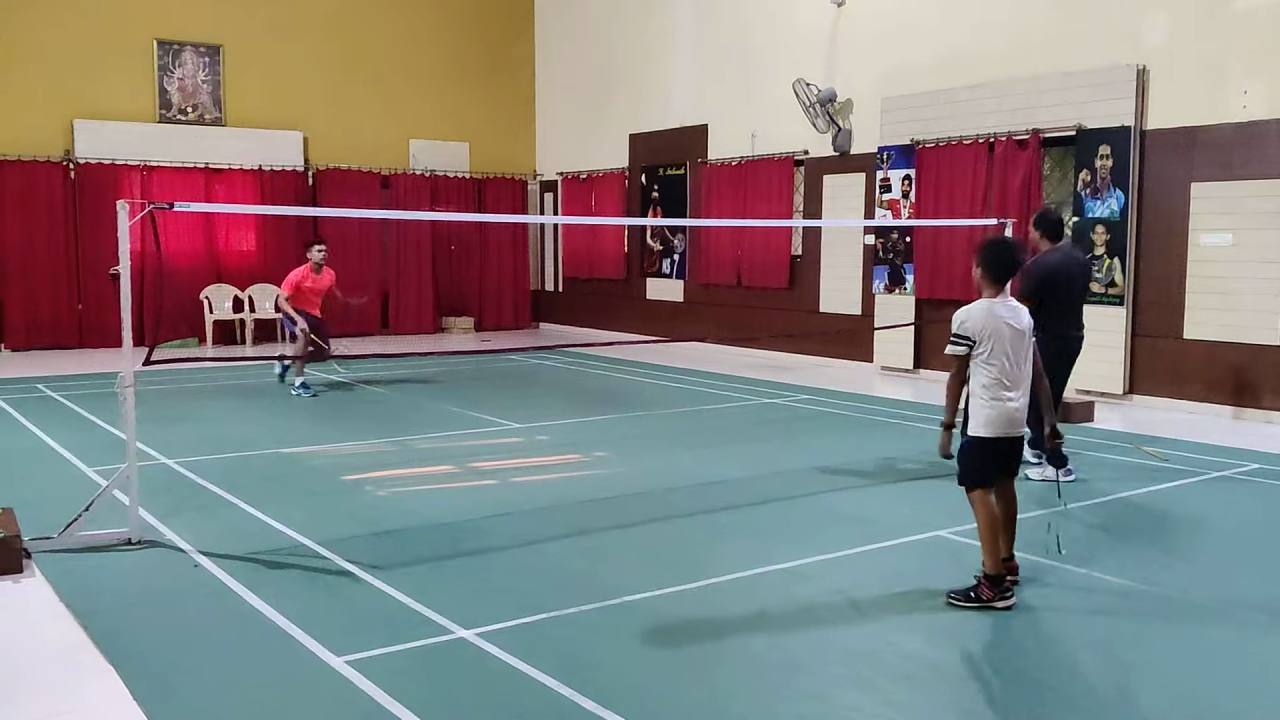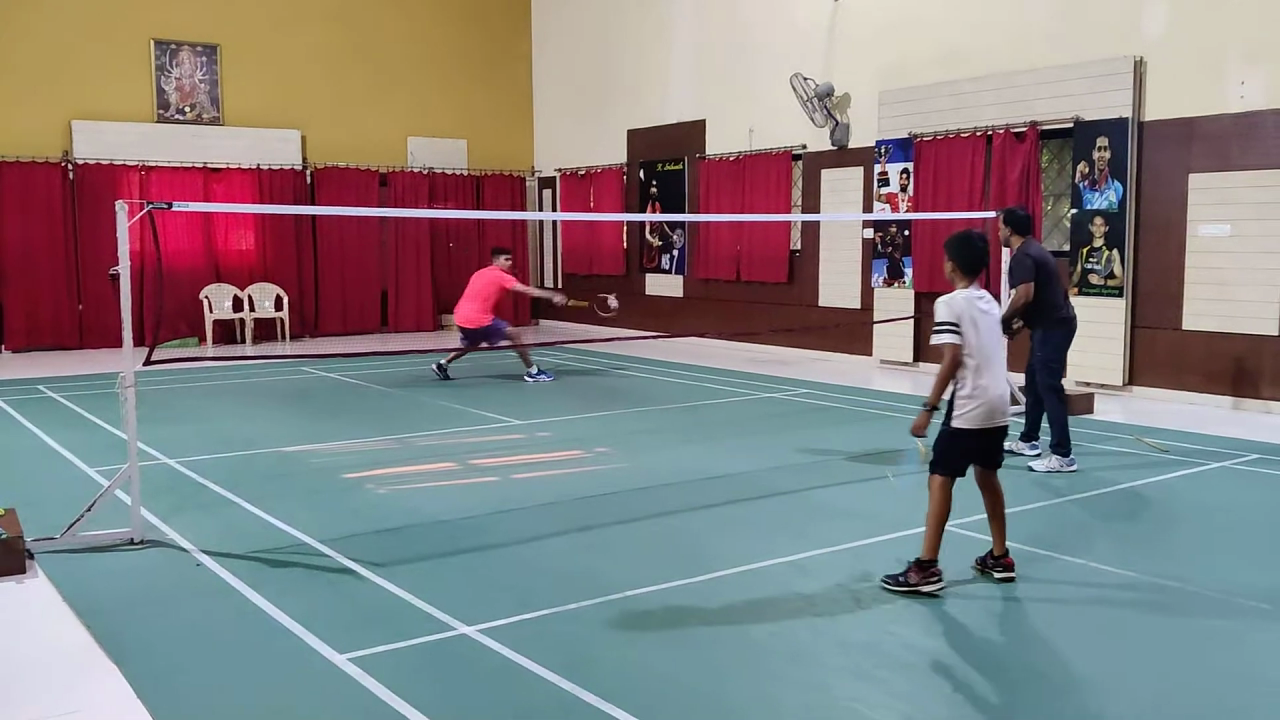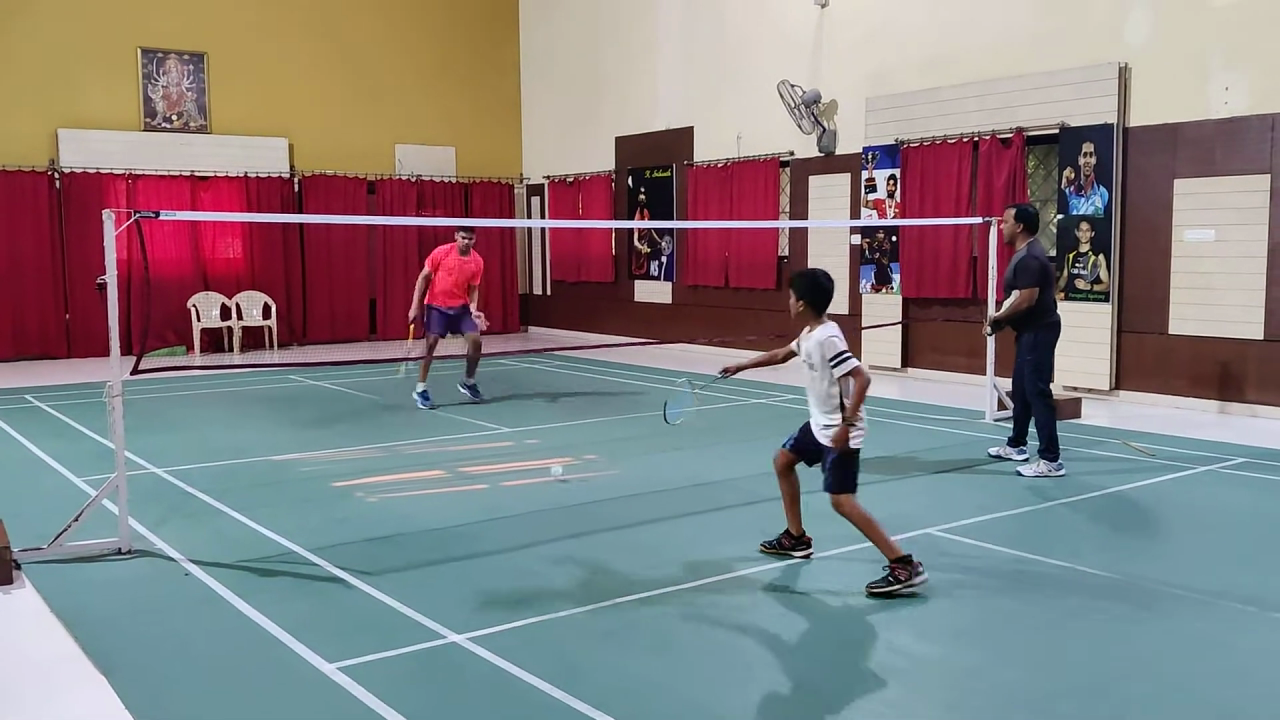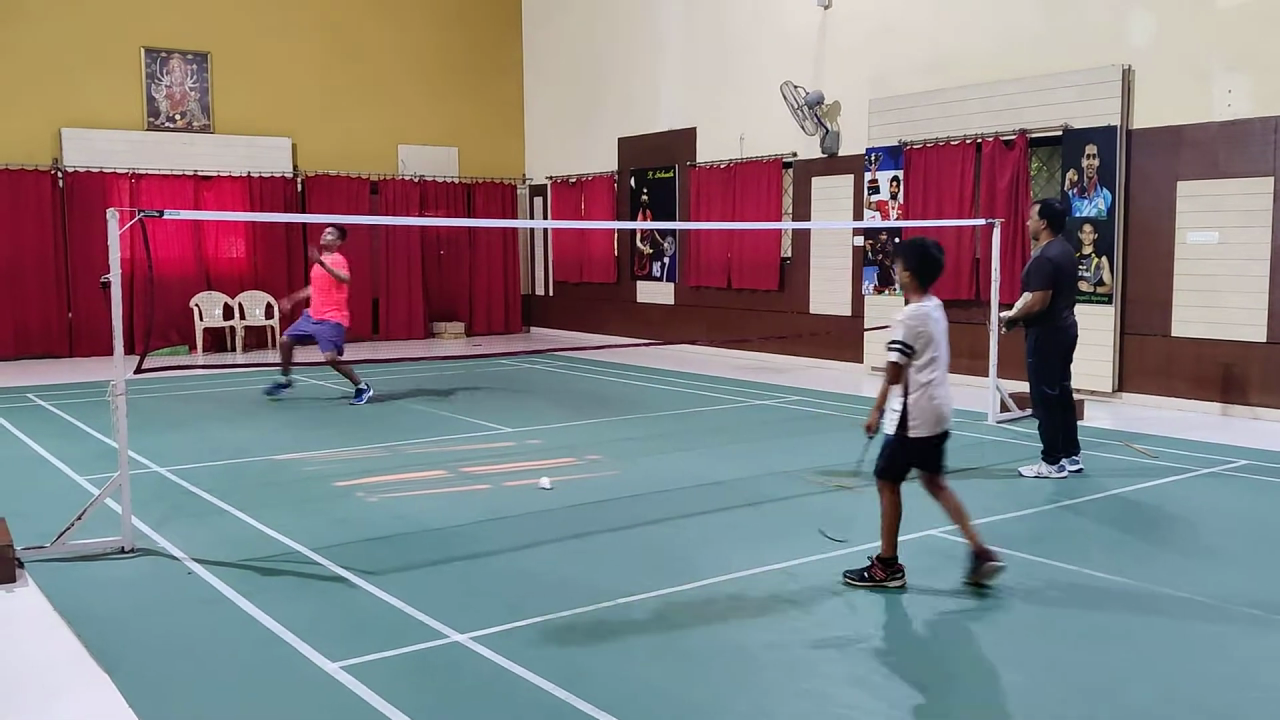
dt=1s
person 1, frame 1
left shoulder: (967, 316)
right shoulder: (1023, 315)
left elbow: (958, 376)
right elbow: (1037, 371)
left wrist: (947, 426)
right wrist: (1049, 418)
left hip: (985, 421)
right hip: (1015, 418)
left knee: (979, 493)
right knee: (1004, 486)
left ankle: (995, 584)
right ankle: (1006, 561)
person 1, frame 2
left shoulder: (950, 303)
right shoulder: (991, 302)
left elbow: (952, 360)
left wrist: (928, 409)
left hip: (970, 409)
right hip: (998, 406)
left knee: (940, 481)
right knee: (987, 476)
left ankle: (927, 568)
right ankle: (1000, 558)
person 1, frame 3
left shoulder: (827, 338)
right shoulder: (811, 334)
left elbow: (862, 378)
right elbow: (781, 354)
left wrist: (848, 425)
right wrist: (740, 366)
left hip: (838, 428)
right hip: (821, 423)
left knee: (842, 500)
right knee: (783, 461)
left ankle: (903, 565)
right ankle: (796, 538)
person 1, frame 4
left shoulder: (908, 318)
right shoulder: (936, 308)
left elbow: (893, 375)
right wrist: (879, 409)
left hip: (914, 417)
right hip: (938, 412)
left knee: (887, 482)
right knee: (934, 481)
left ankle: (887, 566)
right ankle: (980, 553)
person 2, frame 1
left shoulder: (1038, 267)
right shoulder: (1079, 259)
left hip: (1049, 341)
right hip: (1072, 337)
left knee: (1037, 401)
right knee: (1048, 398)
left ankle: (1059, 466)
right ankle: (1037, 448)
person 2, frame 2
left shoulder: (1022, 256)
right shoulder: (1033, 250)
left elbow: (1024, 296)
left wrist: (1004, 319)
right wrist: (1021, 322)
left hip: (1052, 327)
right hip: (1052, 324)
left knee: (1050, 388)
right knee: (1034, 382)
left ankle: (1062, 456)
right ankle: (1028, 440)
person 2, frame 3
left shoulder: (1030, 258)
right shoulder: (1025, 254)
left elbow: (1027, 300)
left wrist: (997, 318)
right wrist: (1002, 320)
left hip: (1038, 332)
right hip: (1030, 332)
left knee: (1037, 393)
right knee: (1021, 390)
left ankle: (1050, 460)
right ankle: (1016, 445)
person 2, frame 4
left shoulder: (1045, 258)
right shoulder: (1065, 251)
left elbow: (1038, 302)
left wrist: (1012, 318)
right wrist: (1017, 315)
left hip: (1046, 335)
right hip: (1064, 330)
left knee: (1044, 399)
right knee: (1062, 394)
left ankle: (1052, 462)
right ankle: (1070, 455)
